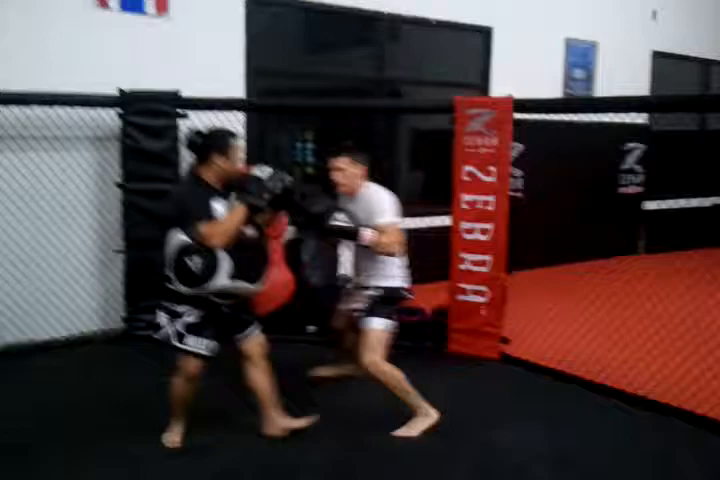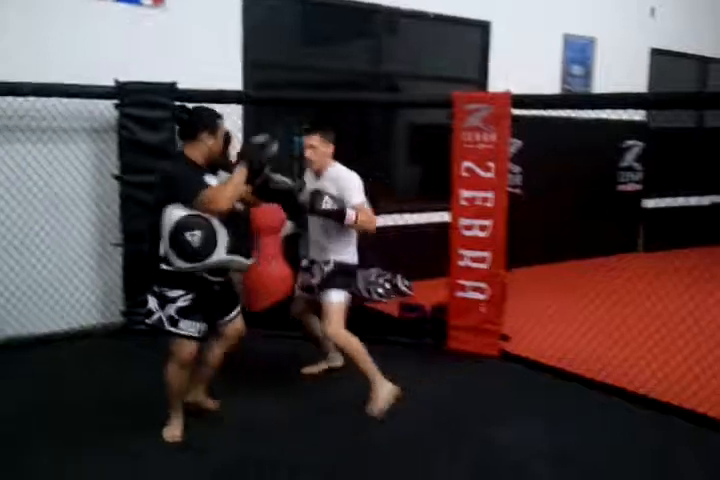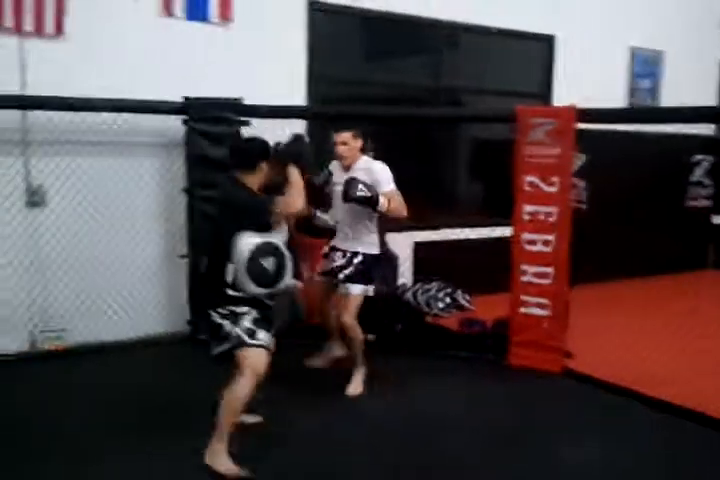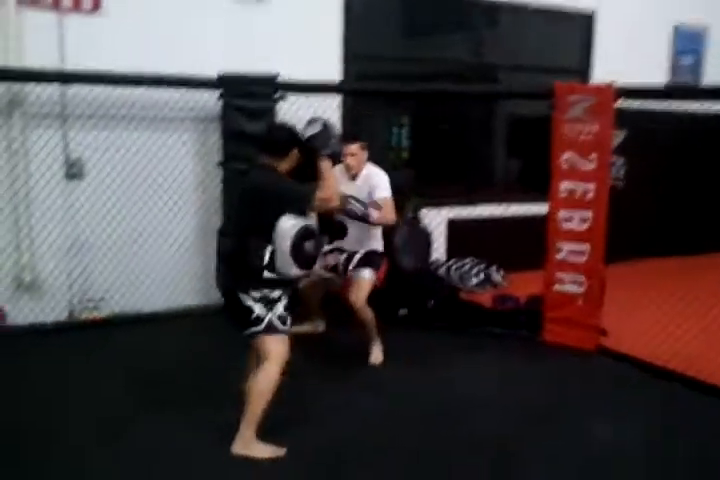
dt=0.2s
person 1, frame 1
left shoulder: (225, 192)
right shoulder: (188, 197)
left elbow: (251, 225)
right elbow: (216, 238)
right wrist: (245, 205)
right hip: (195, 297)
left knee: (256, 352)
right knee: (190, 368)
left ankle: (275, 420)
right ankle: (177, 424)
person 1, frame 2
left shoulder: (207, 170)
right shoulder: (176, 174)
left elbow: (238, 198)
right elbow: (219, 203)
right wrist: (245, 166)
left hip: (213, 272)
right hip: (183, 278)
left knee: (233, 330)
right knee: (184, 352)
left ankle: (197, 390)
right ankle: (176, 415)
person 1, frame 3
left shoulder: (239, 194)
right shoulder: (238, 200)
left elbow: (276, 216)
right elbow: (293, 207)
right wrist: (292, 168)
left hip: (246, 293)
right hip: (233, 298)
left knee: (259, 359)
right knee: (253, 367)
left ankle: (232, 411)
right ankle: (217, 450)
person 1, frame 4
left shoulder: (248, 175)
right shoulder: (274, 187)
right elbow: (329, 200)
right wrist: (324, 160)
left hip: (240, 270)
right hip: (255, 279)
left knee: (264, 327)
right knee: (276, 354)
left ankle: (254, 381)
right ankle: (245, 439)
person 2, frame 1
left shoulder: (379, 198)
right shoulder: (349, 197)
left elbow: (395, 246)
right elbow: (342, 230)
left wrist: (356, 233)
left hip: (384, 287)
right hip: (365, 281)
left knee: (372, 360)
right knee: (341, 324)
left ankle: (425, 411)
right ankle: (349, 365)
person 2, frame 2
left shoulder: (346, 179)
right shoulder: (309, 175)
left elbow: (369, 223)
left wrist: (339, 212)
left hip: (339, 262)
right hip: (316, 258)
left knee: (334, 330)
right knee: (301, 309)
left ankle: (380, 384)
right ankle: (333, 357)
person 2, frame 3
left shoulder: (378, 169)
right shoulder: (334, 167)
left elbow: (400, 210)
right elbow: (330, 199)
left wrist: (370, 199)
left hip: (363, 252)
right hip: (339, 246)
left knee: (347, 318)
right knee: (326, 298)
left ankle: (359, 368)
right ankle: (334, 346)
person 2, frame 4
left shoulder: (376, 176)
right shoulder: (336, 172)
left elbow: (390, 217)
left wrist: (366, 213)
left hip: (368, 249)
right hip: (341, 244)
left knee: (356, 301)
right knee: (309, 286)
left ankle: (376, 342)
right ankle: (317, 321)
